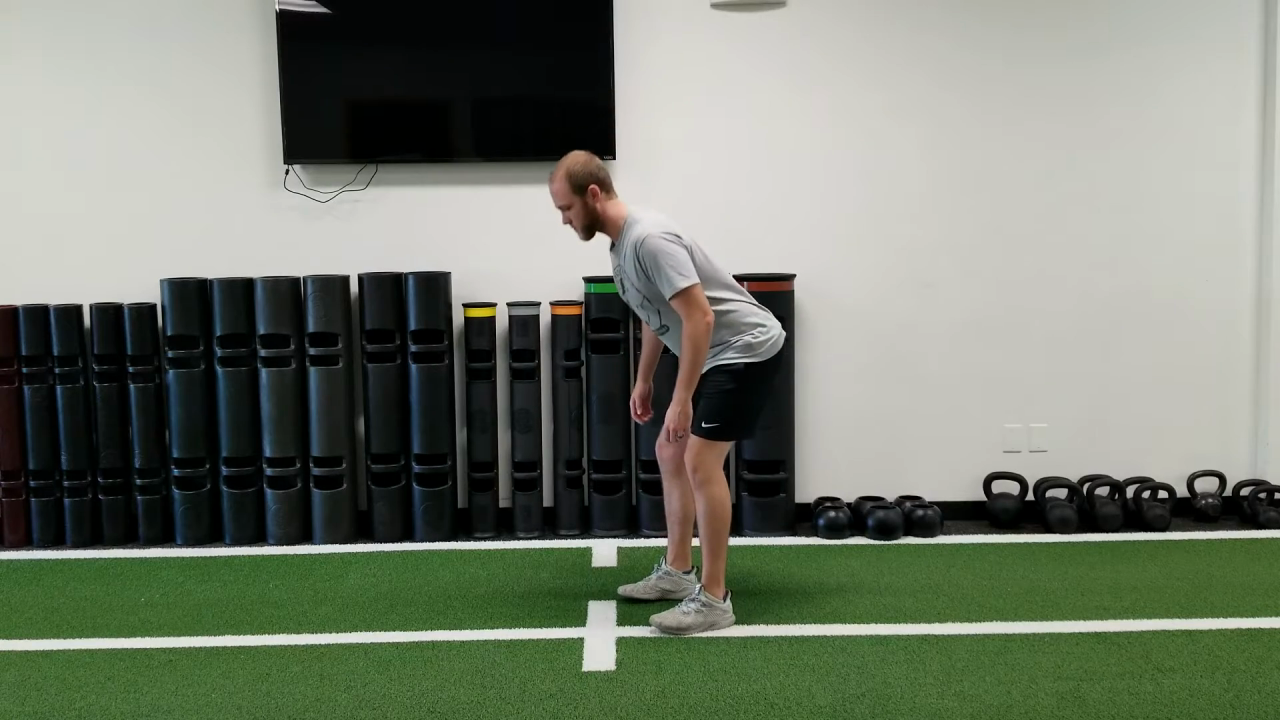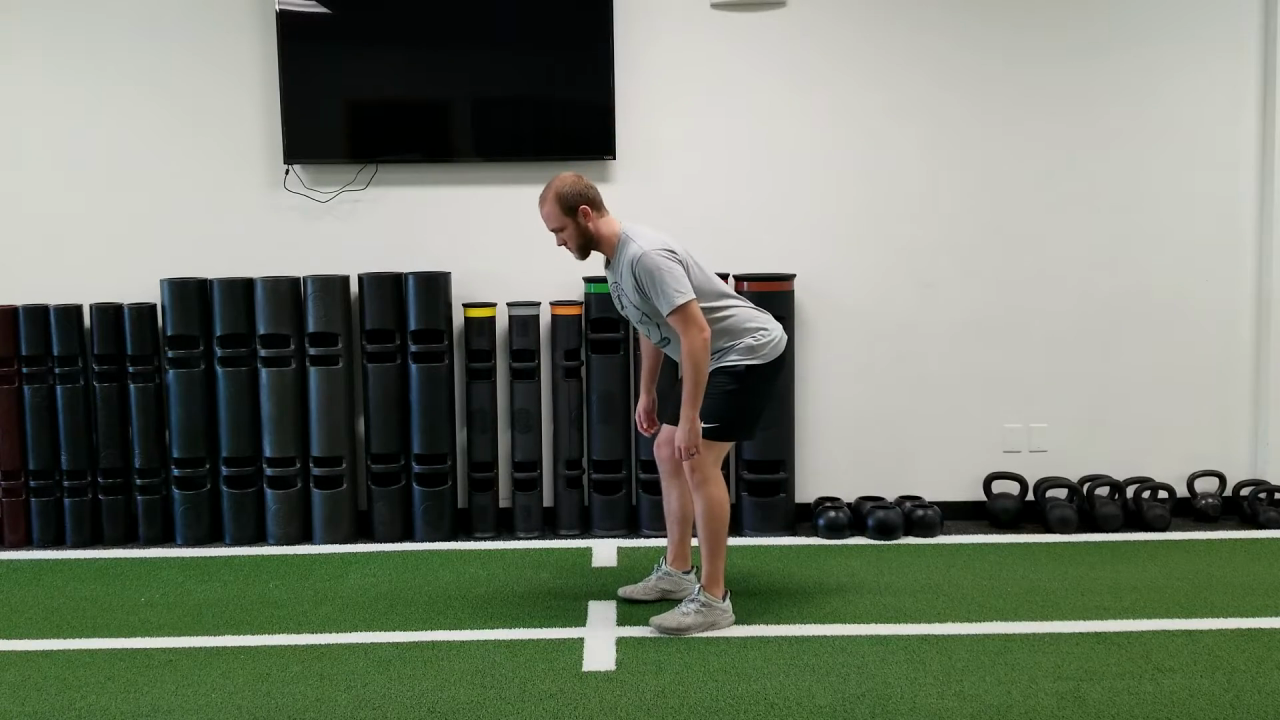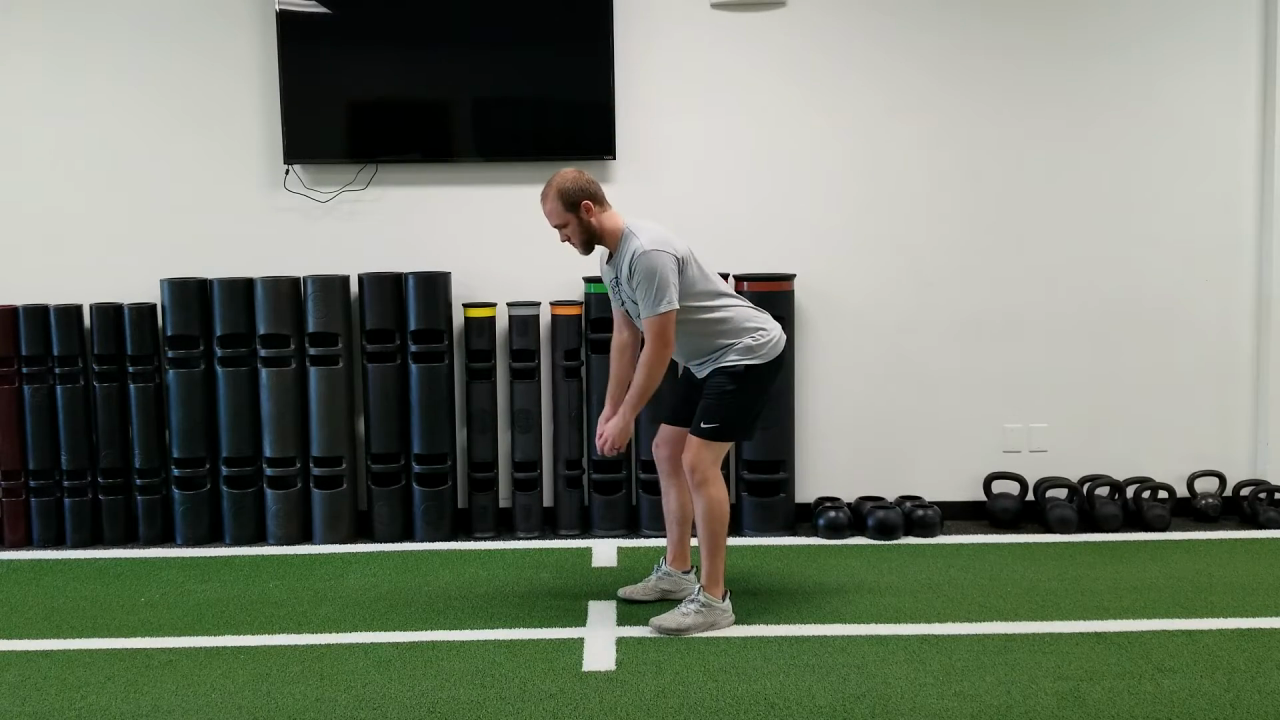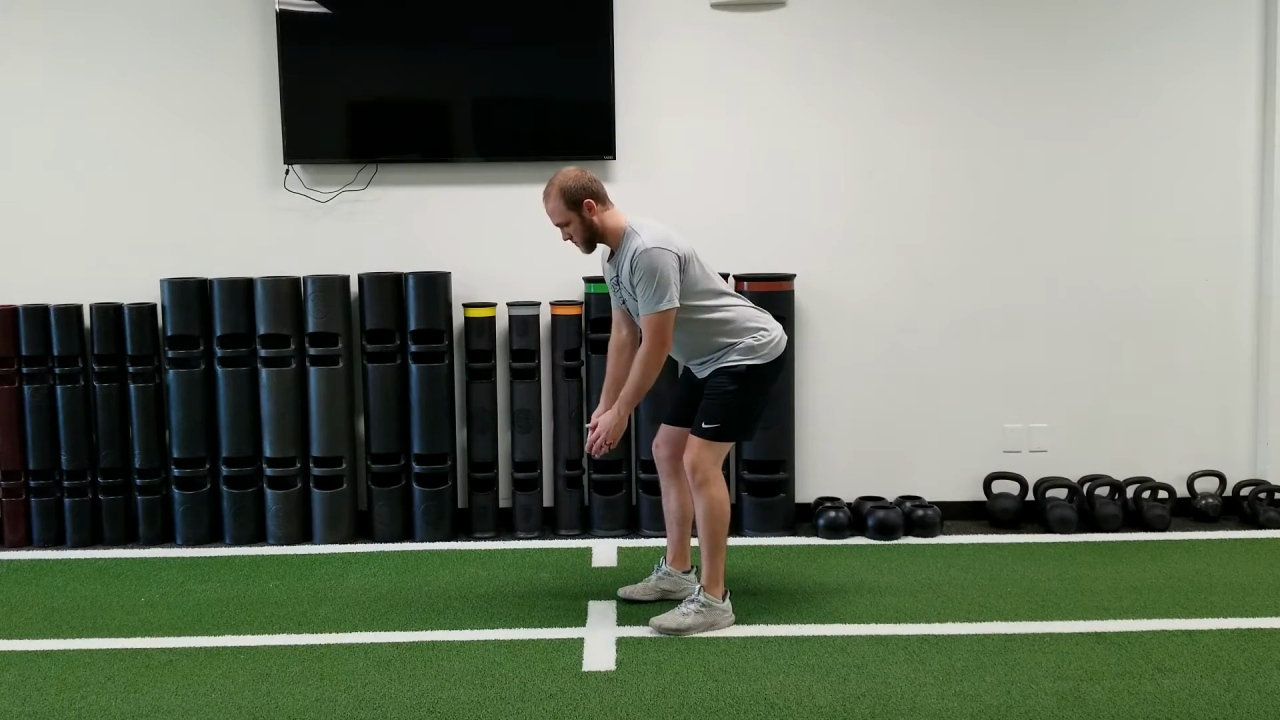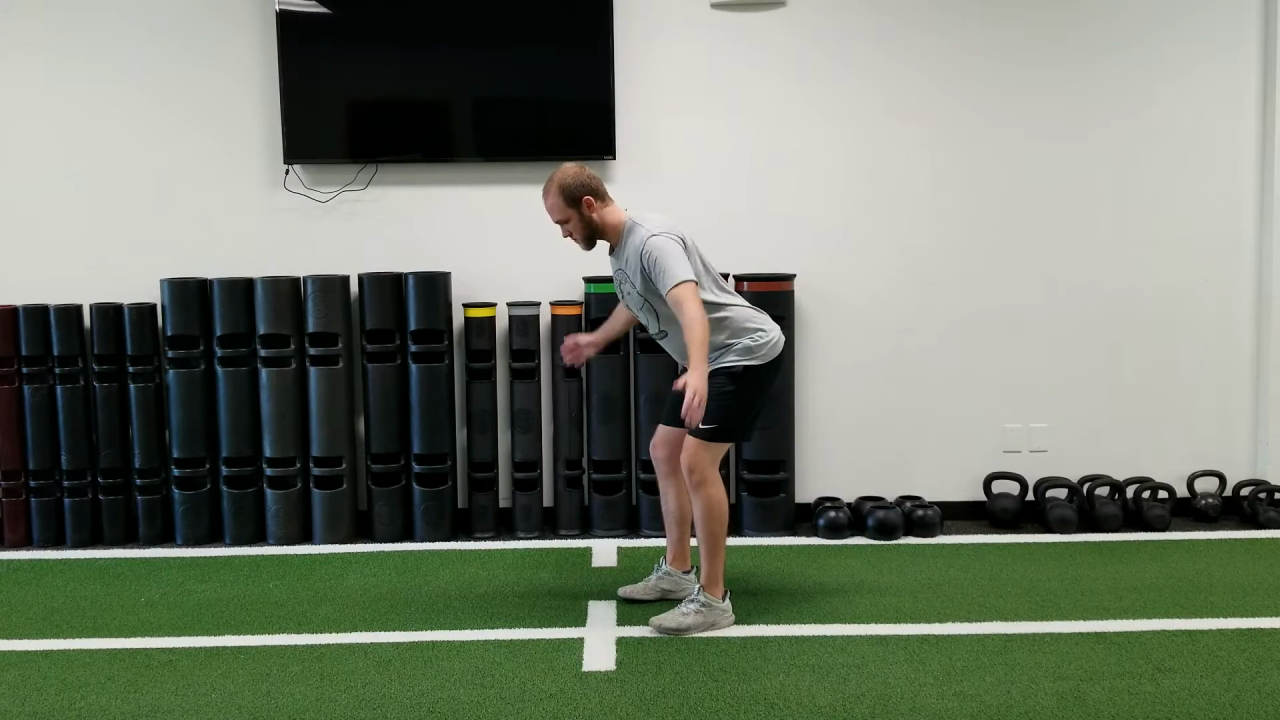
dt=0.4s
person 1, frame 1
left shoulder: (649, 239)
right shoulder: (622, 243)
left elbow: (700, 318)
right elbow: (656, 316)
left wrist: (682, 401)
right wrist: (642, 381)
left hip: (748, 348)
right hip: (716, 351)
left knee: (700, 461)
right knee: (670, 453)
left ankle: (713, 599)
right ankle: (677, 571)
person 1, frame 2
left shoulder: (645, 255)
right shoulder: (616, 260)
left elbow: (696, 335)
right elbow: (652, 329)
left wrist: (691, 419)
right wrist: (648, 394)
left hip: (750, 351)
right hip: (717, 354)
left knee: (697, 460)
right knee: (666, 452)
left ankle: (712, 598)
right ankle: (677, 572)
person 1, frame 3
left shoulder: (647, 253)
right shoulder: (612, 258)
left elbow: (660, 347)
right elbow: (626, 336)
left wrist: (626, 418)
right wrist: (609, 409)
left hip: (748, 352)
right hip: (710, 357)
left knee: (698, 463)
right knee: (667, 452)
left ankle: (713, 599)
right ankle: (677, 572)
person 1, frame 4
left shoulder: (648, 252)
right shoulder: (614, 257)
left elbow: (655, 346)
right elbow: (624, 335)
left wrist: (620, 414)
right wrist: (603, 408)
left hip: (749, 352)
right hip: (709, 356)
left knee: (700, 463)
right knee: (667, 452)
left ankle: (713, 599)
right ankle: (676, 571)
person 1, frame 5
left shoulder: (651, 241)
right shoulder: (619, 249)
left elbow: (691, 308)
right elbow: (636, 305)
left wrist: (698, 375)
right wrist: (596, 341)
left hip: (747, 352)
right hip: (713, 356)
left knee: (697, 463)
right knee: (664, 453)
left ankle: (713, 598)
right ankle: (676, 572)
